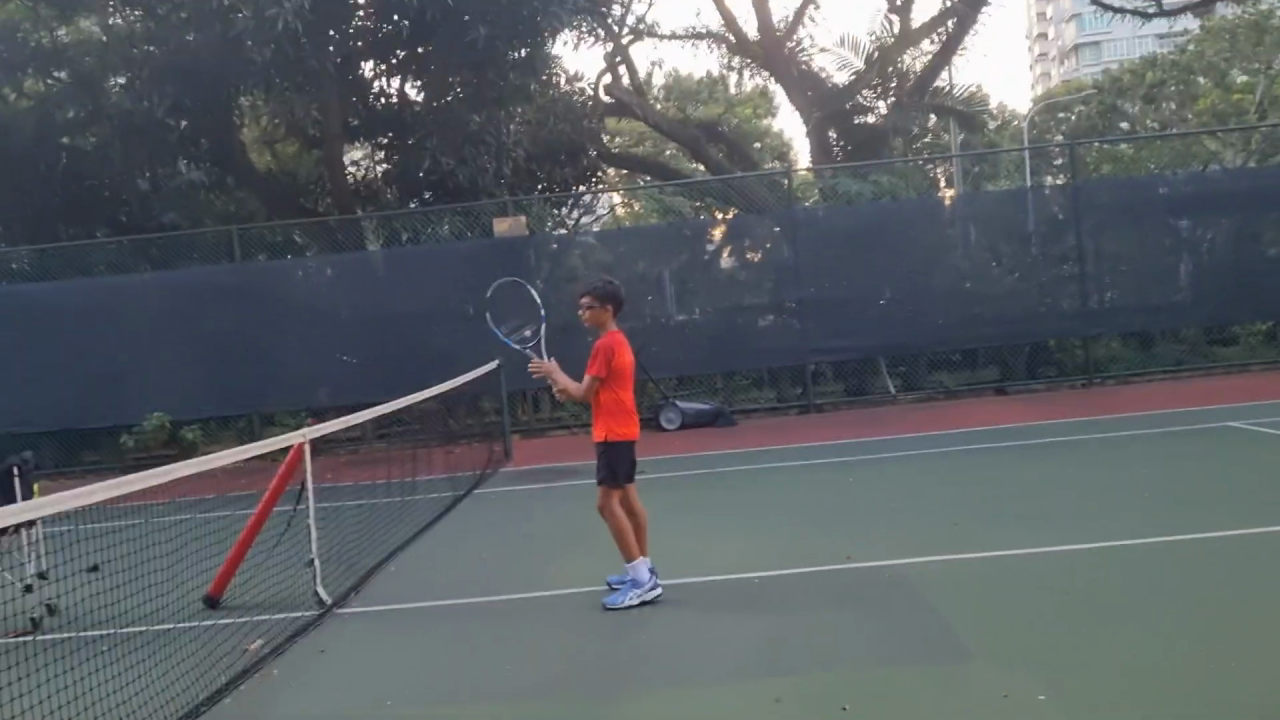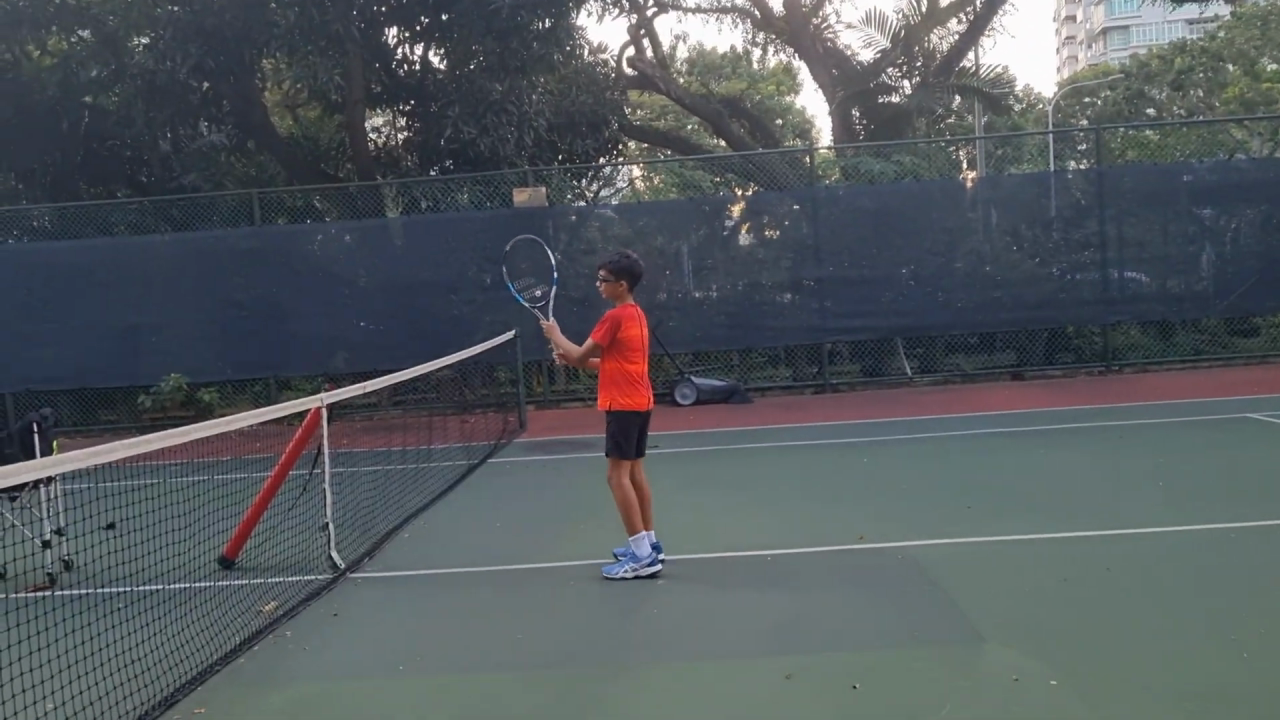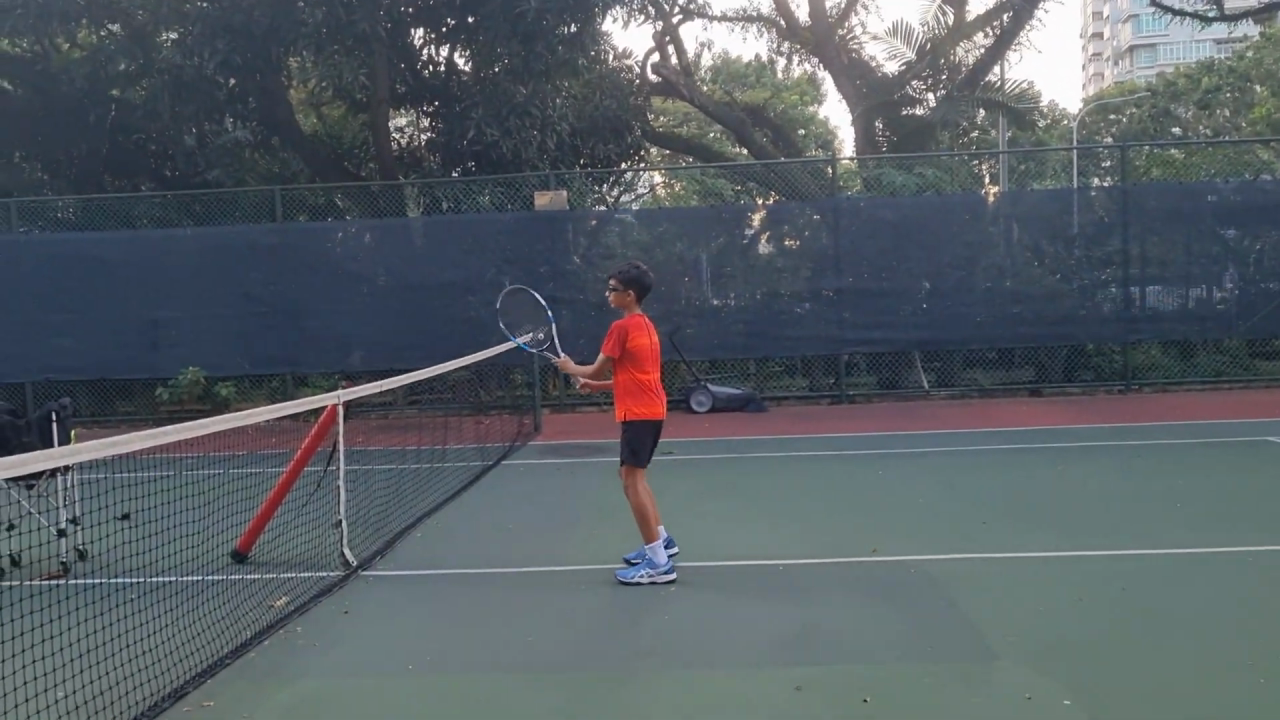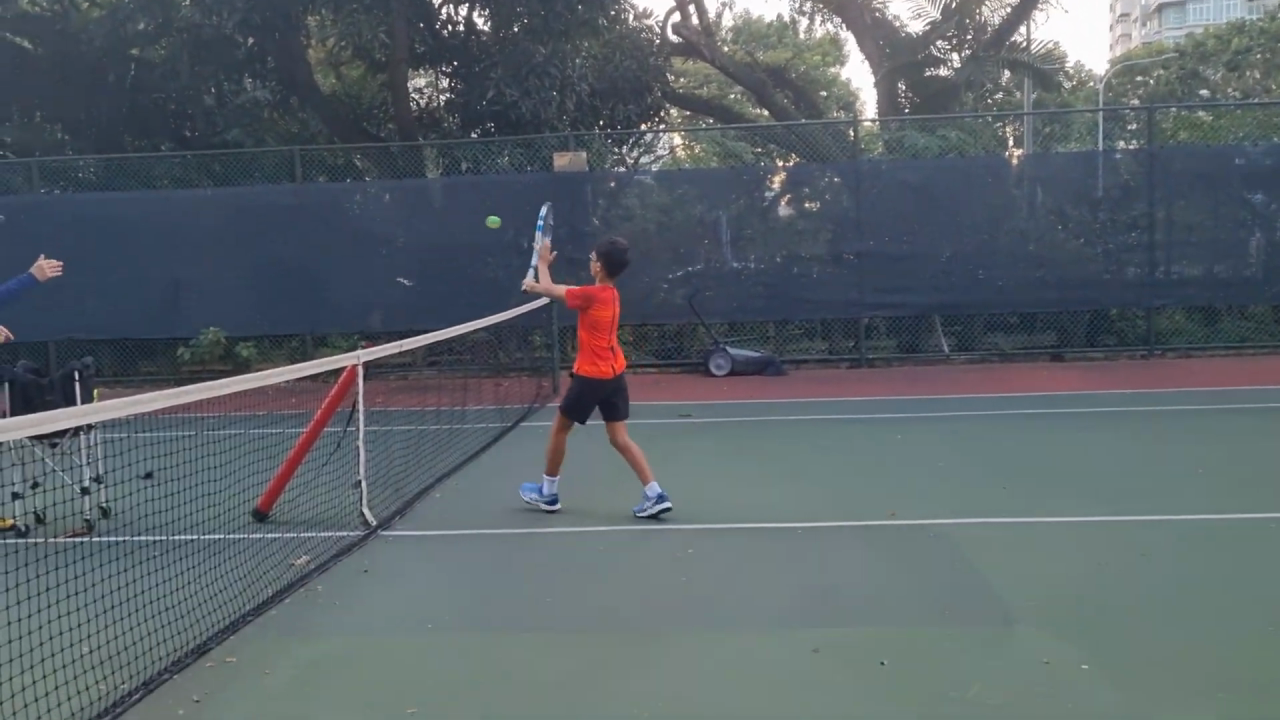
dt=0.7s
person 1, frame 1
left shoulder: (604, 345)
right shoulder: (618, 341)
left elbow: (583, 395)
left wrist: (554, 373)
right wrist: (570, 390)
left hip: (614, 432)
right hip: (623, 431)
left knee: (607, 504)
right knee: (627, 499)
left ankle: (643, 581)
right ankle: (643, 570)
person 1, frame 2
left shoulder: (615, 317)
right shoulder: (635, 315)
left elbow: (581, 355)
left wrist: (555, 335)
right wrist: (573, 358)
left hip: (623, 406)
right hip: (640, 404)
left knee: (616, 477)
right knee: (634, 472)
left ankle: (642, 556)
right ankle: (648, 543)
person 1, frame 3
left shoulder: (621, 328)
right shoulder: (645, 325)
left elbow: (596, 371)
left wrist: (571, 368)
right wrist: (599, 387)
left hip: (638, 414)
right hip: (651, 411)
left knee: (633, 483)
right knee: (635, 478)
left ankle: (658, 563)
right ankle: (661, 541)
person 1, frame 4
left shoulder: (590, 295)
right shoulder: (610, 294)
left elbow: (547, 289)
right elbow: (558, 292)
left wrist: (544, 262)
right wrist: (536, 284)
left hip: (589, 377)
right hip: (614, 373)
left knee: (560, 428)
right knee: (619, 437)
left ankle: (547, 493)
right ankle: (655, 495)
